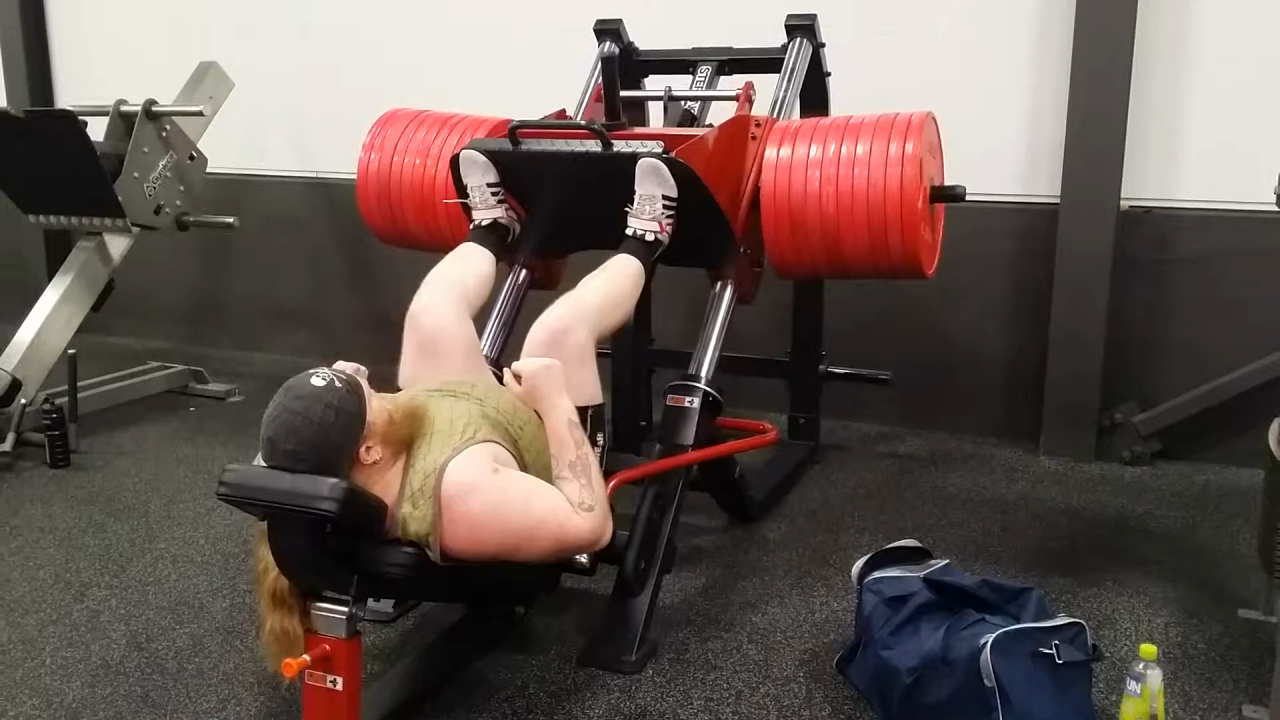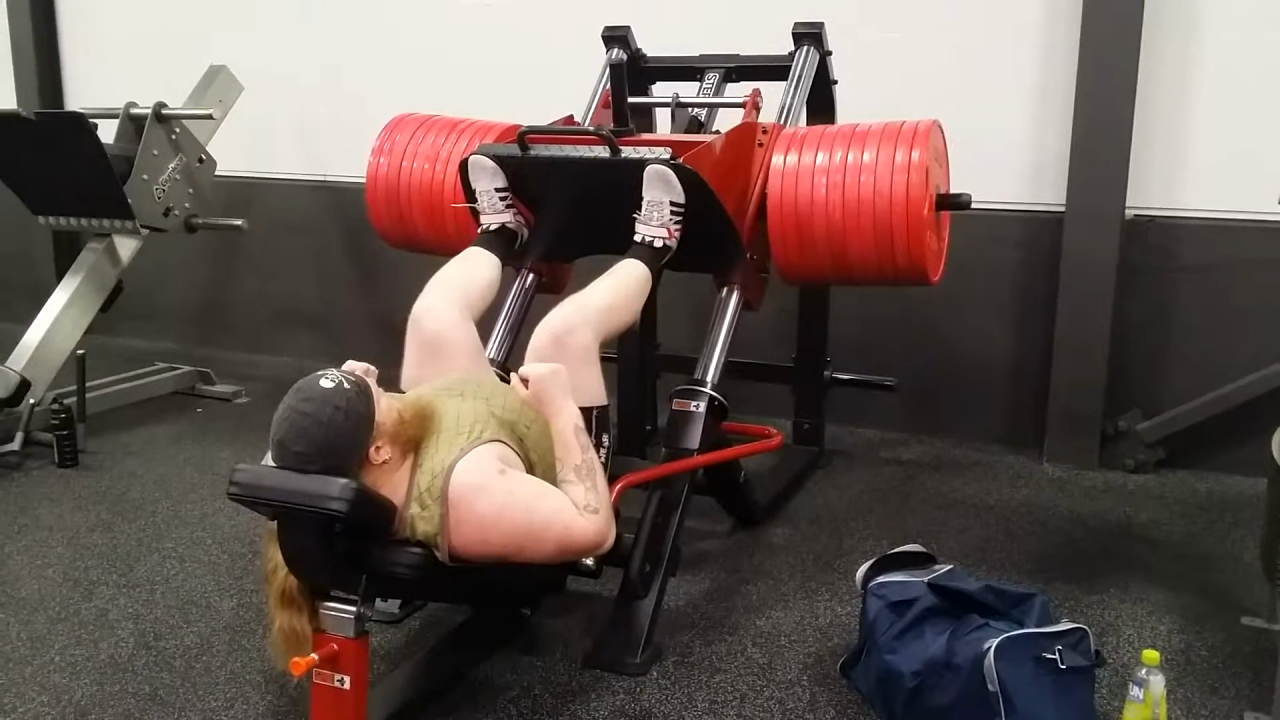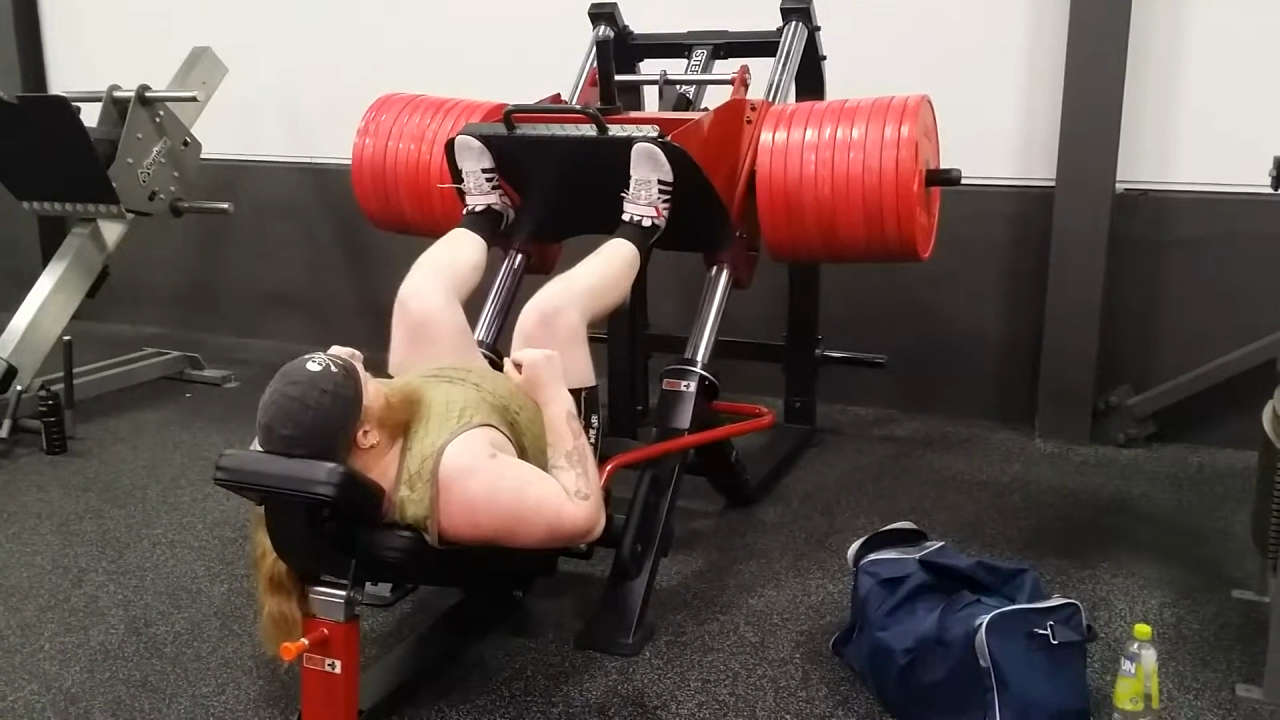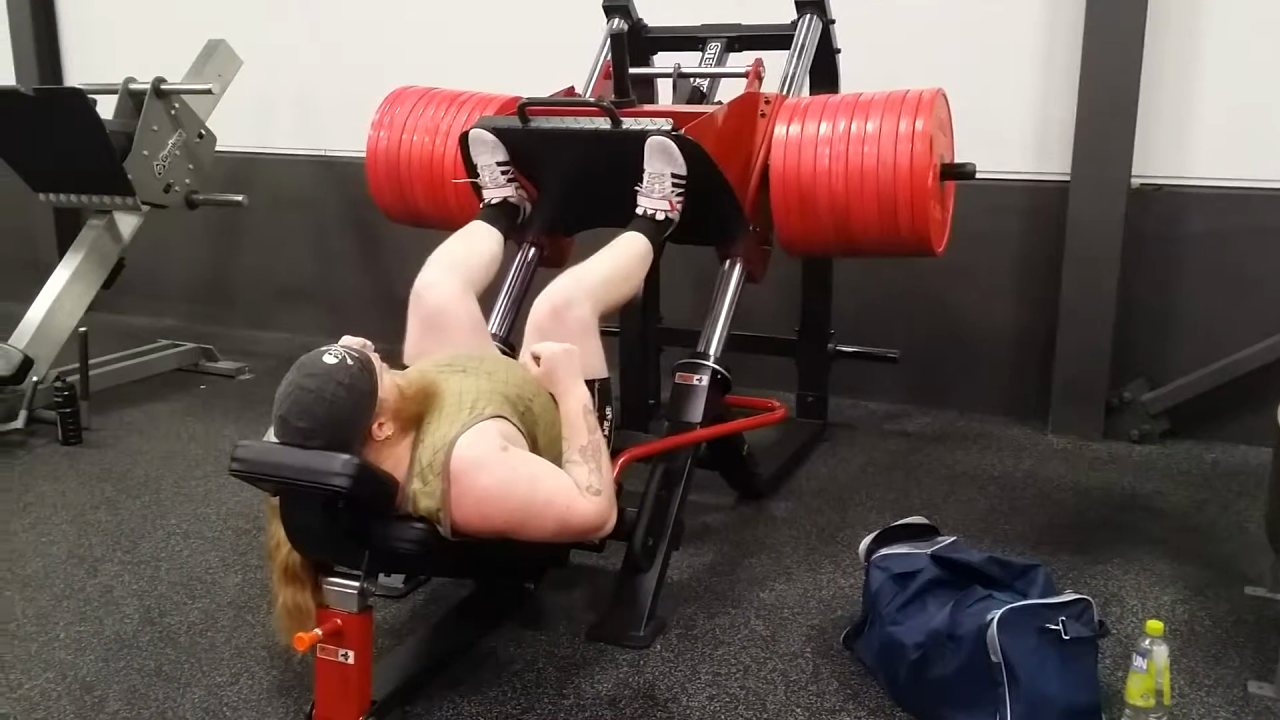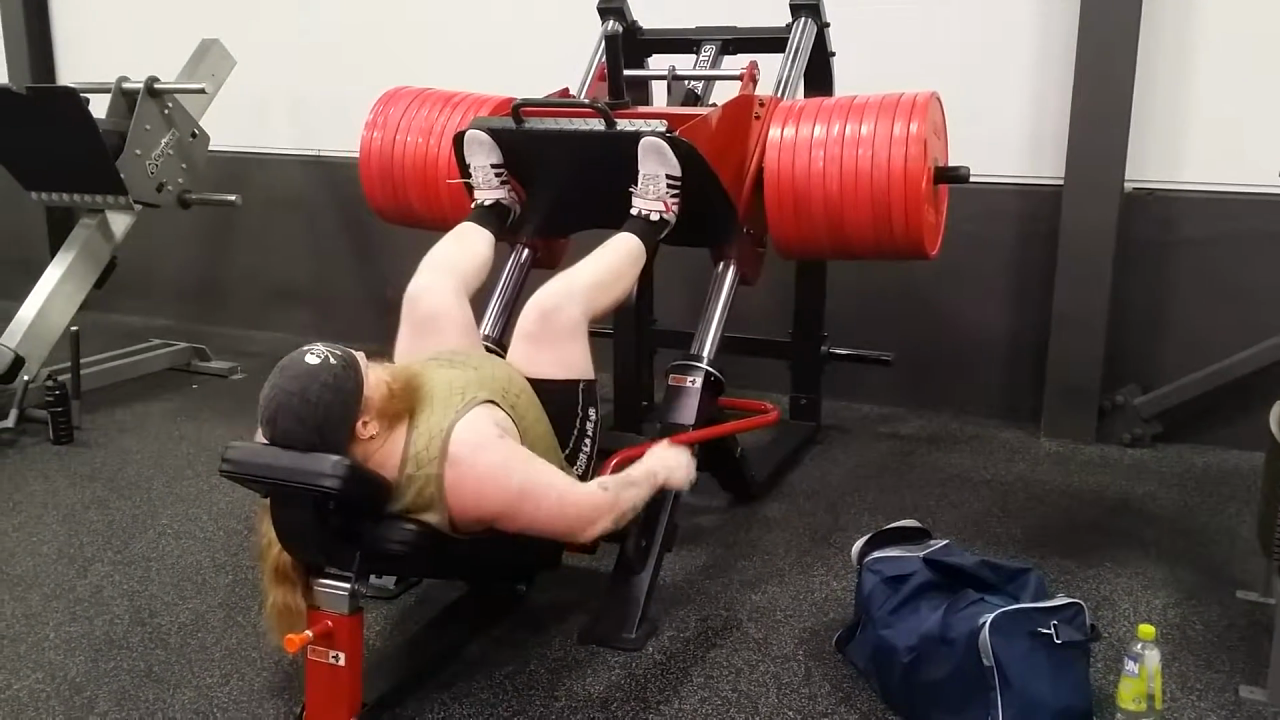
dt=1s
person 1, frame 1
left shoulder: (308, 480)
right shoulder: (460, 492)
right elbow: (590, 526)
left wrist: (345, 397)
right wrist: (555, 403)
right hip: (549, 450)
left knee: (434, 312)
right knee: (561, 332)
left ankle: (493, 225)
right ankle: (643, 241)
person 1, frame 2
left shoulder: (312, 475)
right shoulder: (466, 493)
right elbow: (593, 530)
left wrist: (351, 393)
right wrist: (560, 407)
right hip: (556, 452)
left knee: (436, 314)
right knee: (564, 332)
left ankle: (500, 230)
right ankle: (651, 247)
person 1, frame 3
right shoulder: (457, 475)
right elbow: (584, 518)
left wrist: (337, 378)
right wrist: (554, 395)
right hip: (544, 433)
left knee: (422, 297)
right knee: (551, 312)
left ankle: (484, 212)
right ankle: (638, 229)
person 1, frame 4
left shoulder: (313, 456)
right shoulder: (468, 468)
right elbow: (595, 513)
left wrist: (339, 379)
right wrist: (569, 389)
right hip: (559, 437)
left knee: (438, 288)
right knee: (563, 305)
left ankle: (502, 206)
right ankle: (653, 222)
person 1, frame 5
left shoulder: (298, 448)
right shoulder: (464, 455)
right elbow: (589, 518)
right wrist: (655, 470)
right hip: (546, 467)
left knee: (431, 291)
right knee: (553, 309)
left ankle: (493, 205)
right ankle: (649, 221)
